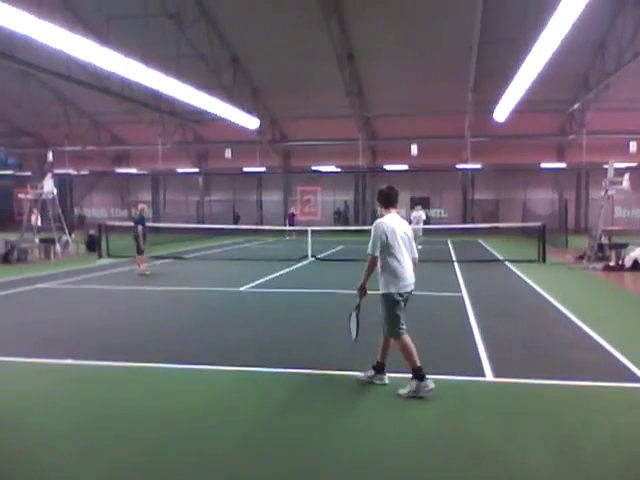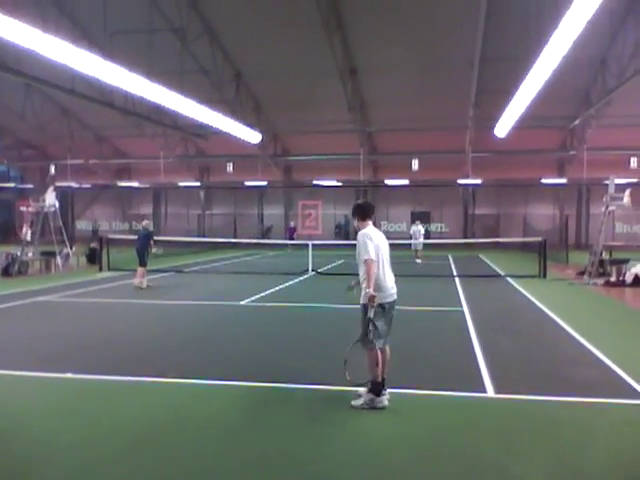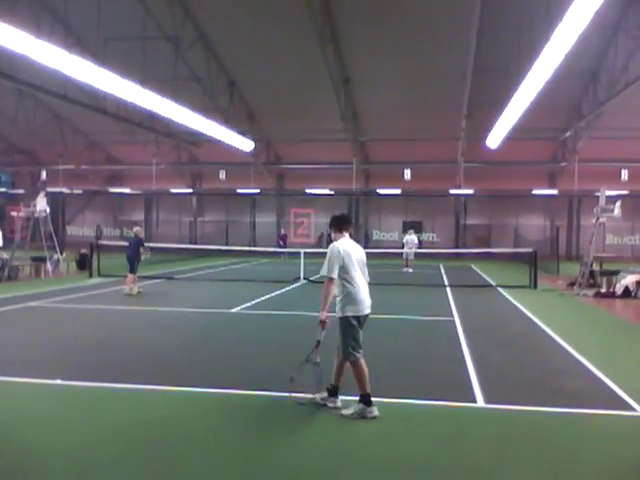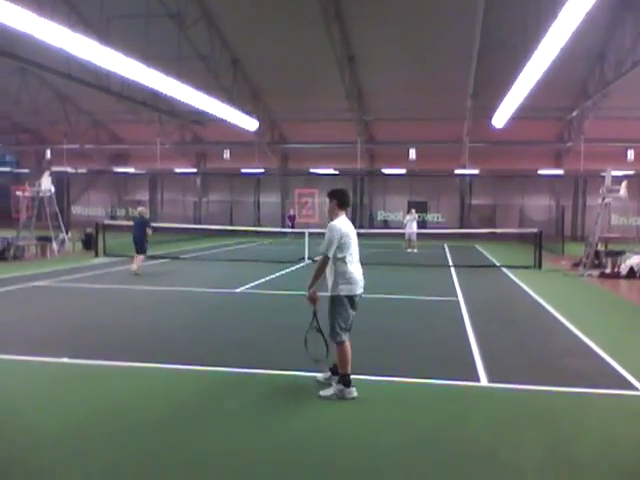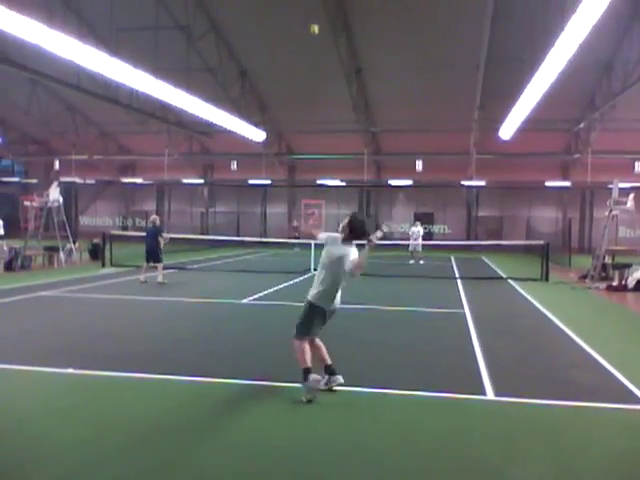
dt=1s
person 1, frame 1
left shoulder: (381, 224)
right shoulder: (405, 224)
left elbow: (373, 259)
right elbow: (414, 258)
left wrist: (363, 282)
left hip: (392, 285)
right hip: (406, 282)
left knee: (398, 332)
right knee: (388, 328)
left ankle: (420, 379)
right ankle: (379, 371)
person 1, frame 2
left shoulder: (364, 234)
right shoulder: (378, 234)
left elbow: (370, 262)
left wrist: (370, 288)
left hip: (375, 295)
right hip: (388, 293)
left knee: (371, 343)
right knee: (382, 341)
left ankle: (376, 394)
right ankle: (381, 387)
person 1, frame 3
left shoulder: (336, 247)
right shoulder: (358, 248)
left elbow: (330, 281)
left wrist: (324, 310)
left hip: (350, 307)
right hip: (361, 304)
left knee: (354, 355)
right knee: (344, 350)
left ankle: (367, 404)
right ankle: (332, 394)
person 1, frame 4
left shoulder: (335, 226)
right shoulder: (347, 225)
left elbow: (325, 259)
left wrist: (312, 287)
right wrist: (327, 281)
left hip: (343, 287)
right hip: (354, 284)
left knee: (339, 335)
right knee: (342, 333)
left ankle: (346, 385)
right ankle: (337, 372)
person 1, frame 5
left shoulder: (349, 253)
right shoulder: (335, 239)
left elbow: (357, 268)
right elbow: (317, 235)
left wrist: (370, 245)
left hip: (321, 300)
right hip: (317, 296)
left knee: (301, 337)
right knee: (312, 337)
left ankle: (309, 378)
right ankle: (332, 374)
